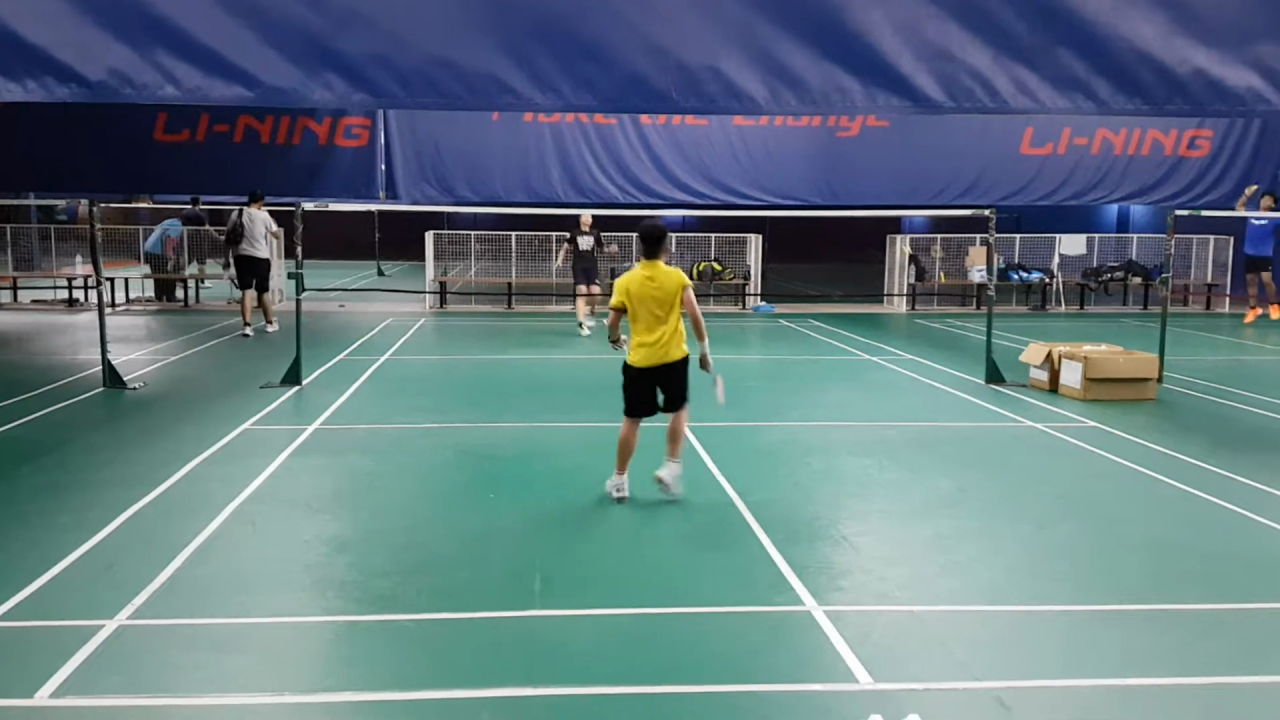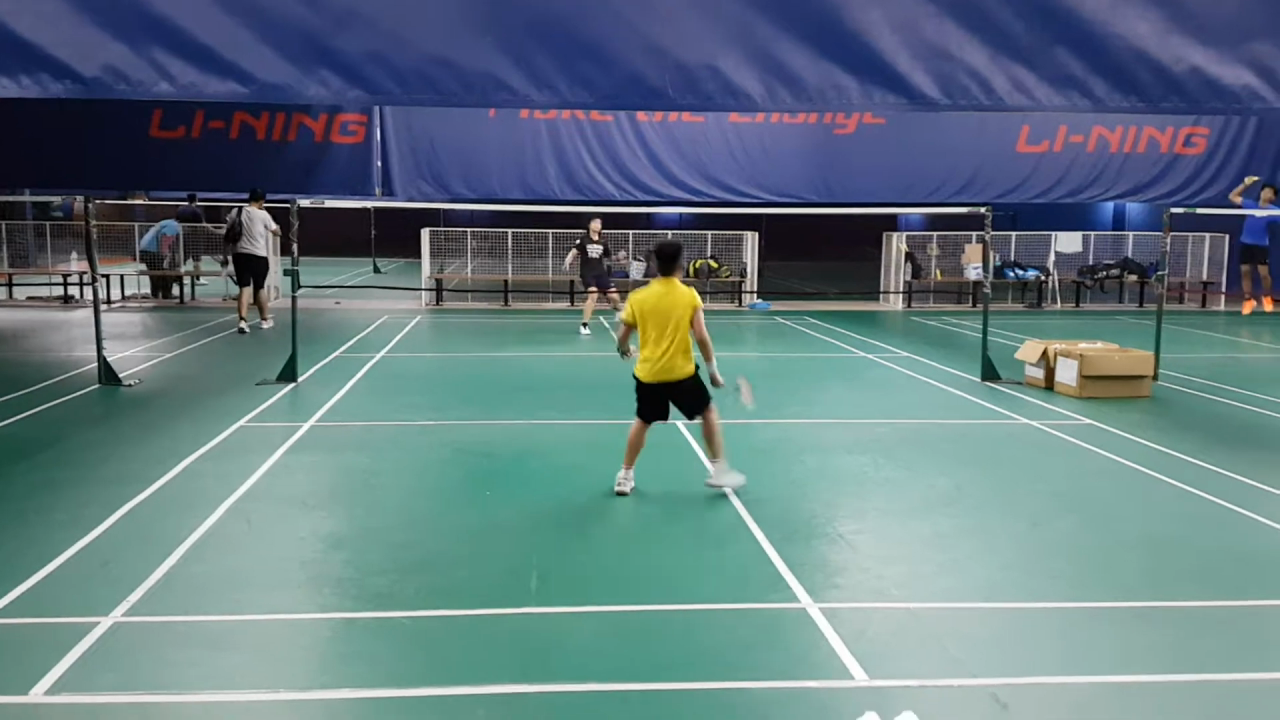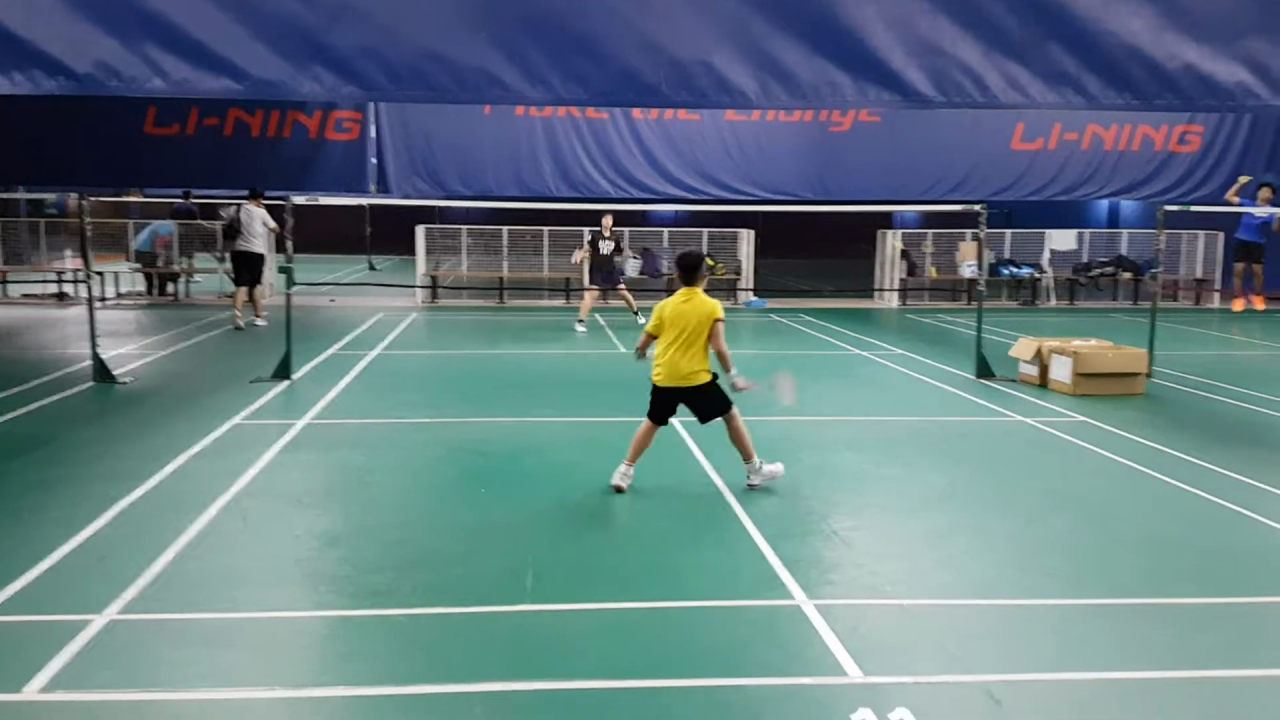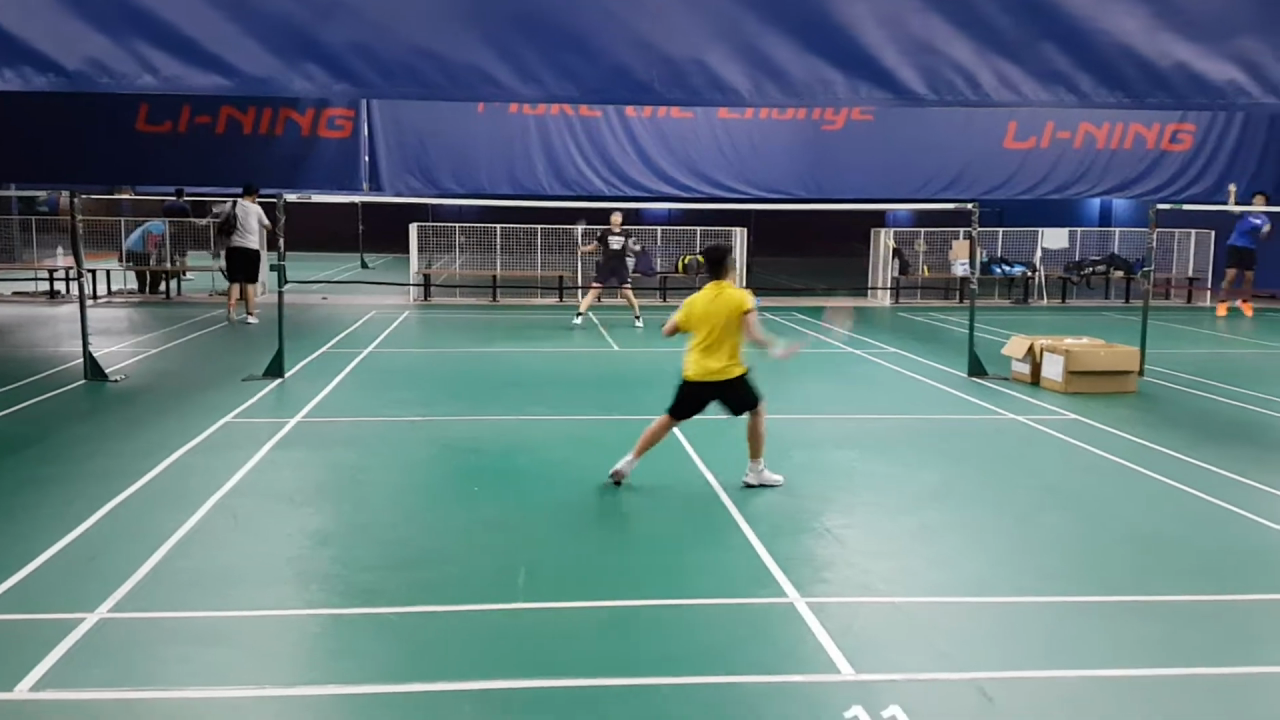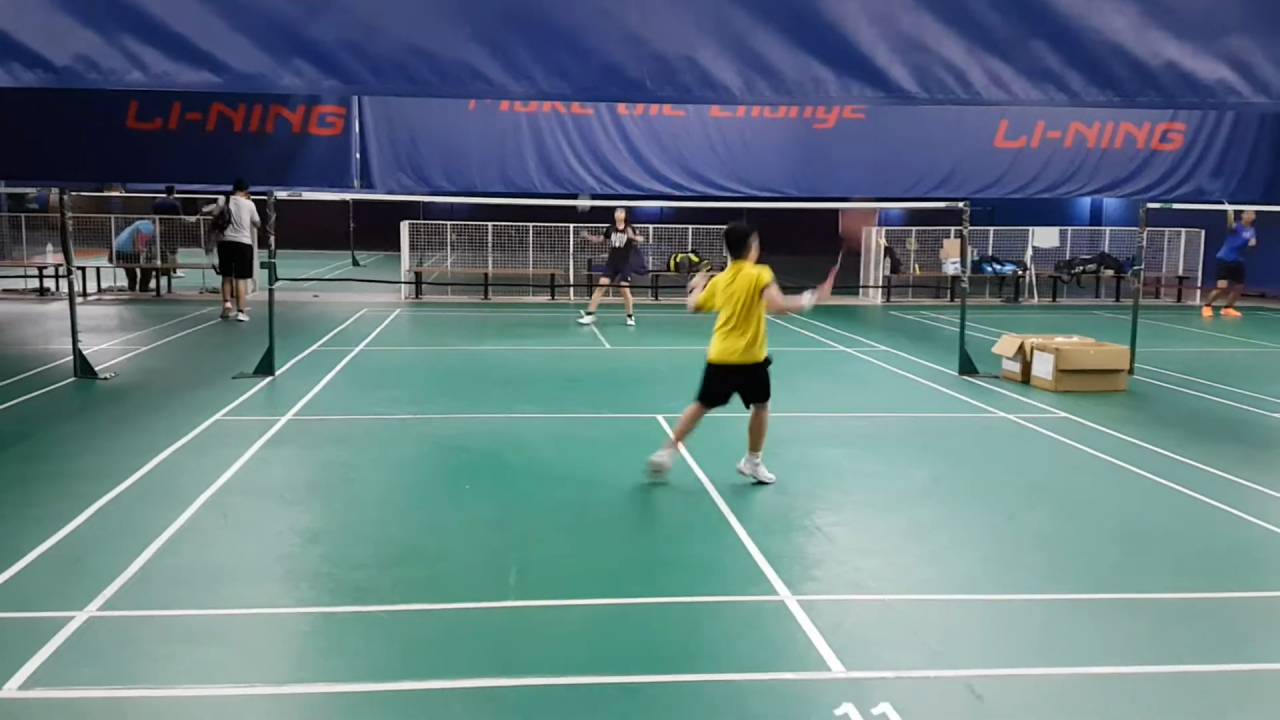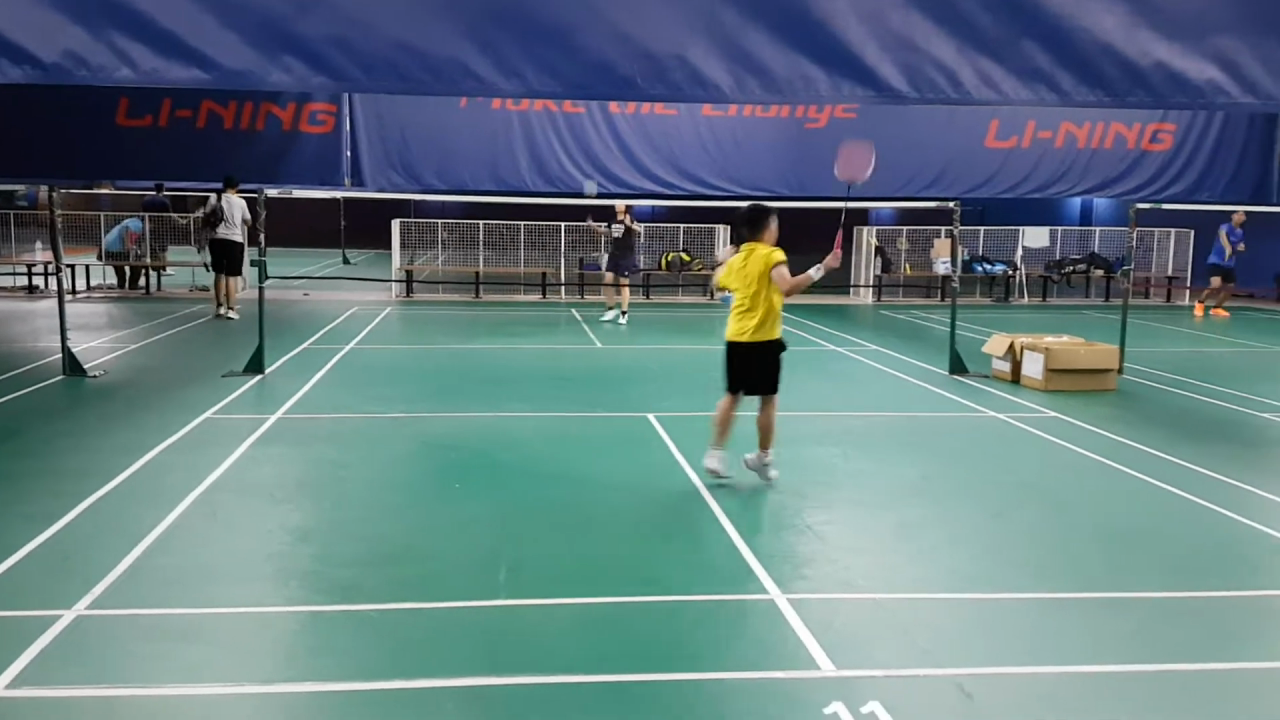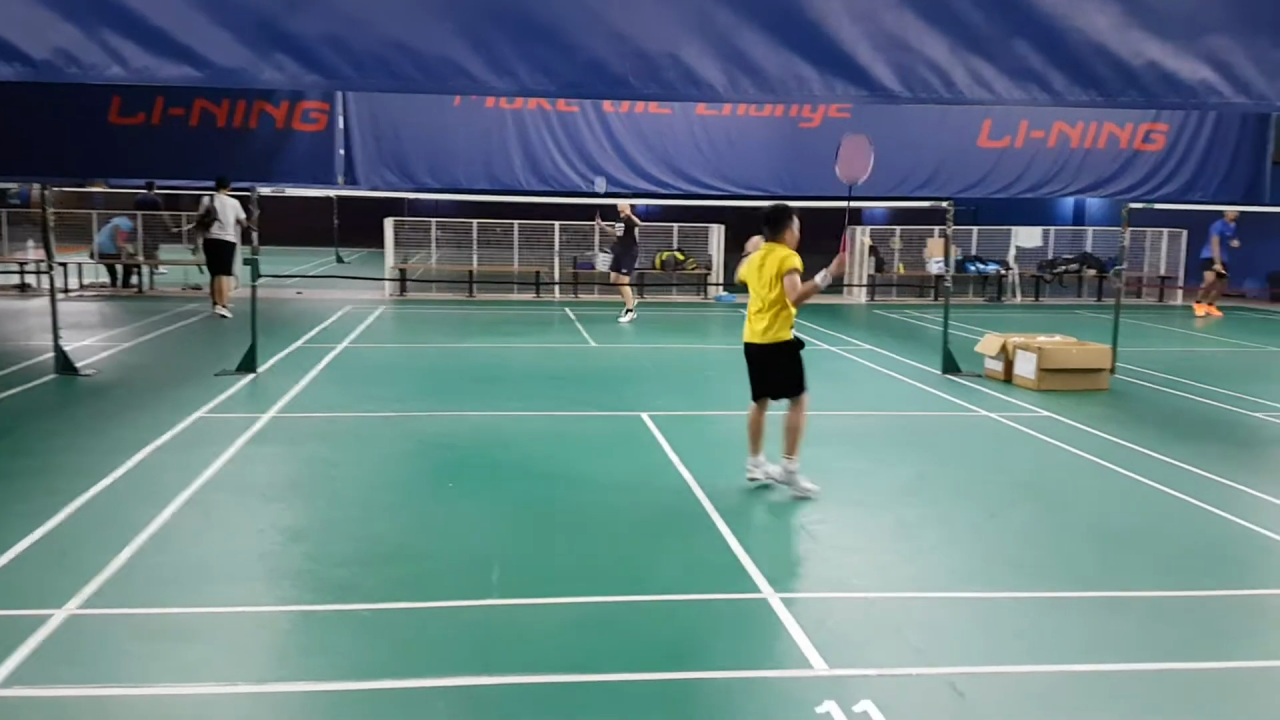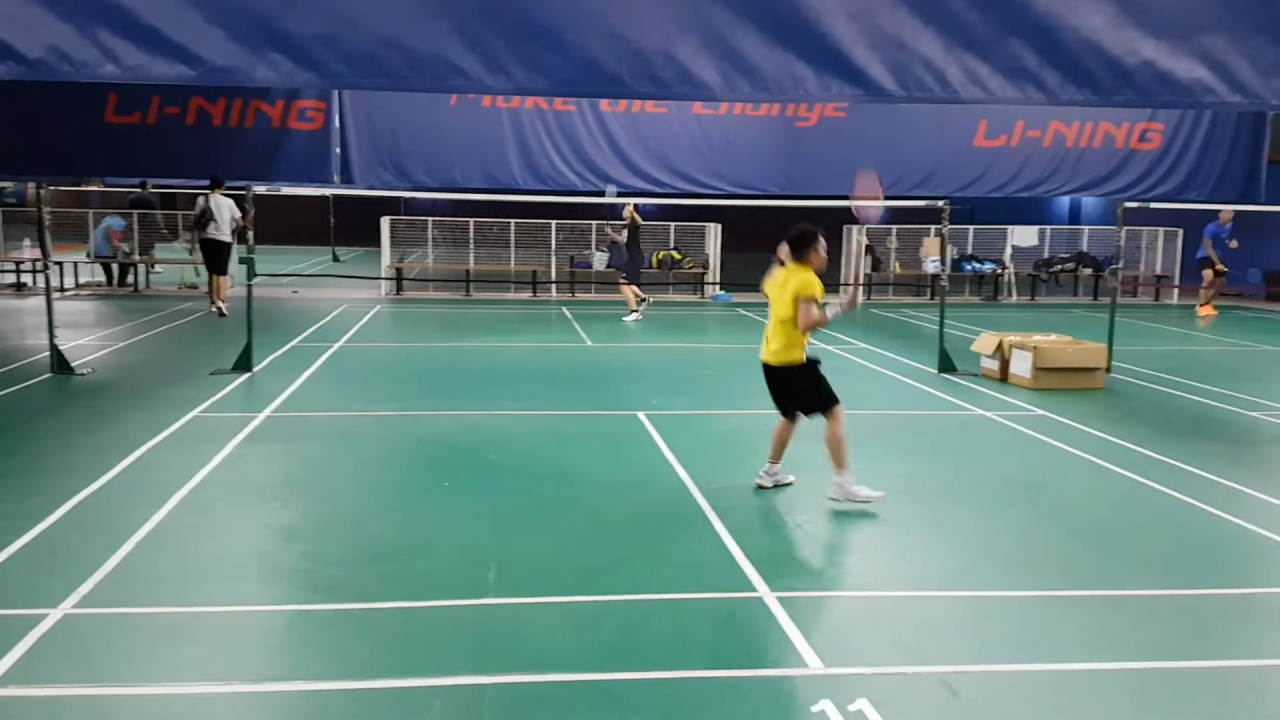
dt=0.1s
person 1, frame 1
left shoulder: (625, 282)
right shoulder: (677, 278)
left elbow: (613, 323)
right elbow: (695, 315)
left wrist: (614, 338)
right wrist: (704, 350)
left hip: (639, 361)
right hip: (672, 358)
left knee: (632, 420)
right knee: (679, 411)
left ankle: (619, 481)
right ankle: (671, 468)
person 1, frame 2
left shoulder: (639, 298)
right shoulder: (690, 296)
left elbow: (622, 337)
right elbow: (702, 337)
left wrist: (624, 350)
right wrist: (712, 370)
left hip: (648, 375)
right hip: (681, 373)
left knee: (643, 422)
right knee: (708, 413)
left ankle: (624, 477)
right ankle: (719, 470)
person 1, frame 3
left shoulder: (664, 307)
right shoulder: (712, 306)
left elbow: (643, 345)
right elbow: (719, 349)
left wrist: (641, 352)
right wrist: (733, 377)
left hip: (664, 379)
right hip: (697, 380)
left knee: (652, 423)
right knee: (731, 415)
left ankle: (625, 472)
right ankle: (755, 470)
person 1, frame 4
left shoulder: (694, 301)
right shoulder: (741, 297)
left elbow: (668, 331)
right elbow: (753, 335)
left wrist: (676, 318)
right wrist: (777, 348)
left hip: (694, 375)
right hip: (728, 375)
left knee: (670, 420)
right knee: (756, 411)
left ankle: (628, 463)
right ankle: (756, 470)
person 1, frame 5
left shoulder: (718, 282)
right shoulder: (759, 274)
left elbow: (693, 306)
right elbow: (776, 305)
left wrist: (696, 287)
right wrist: (809, 299)
left hip: (720, 358)
right hip: (751, 358)
left knee: (701, 406)
right knee: (761, 407)
left ankle: (666, 453)
right ankle: (752, 463)
person 1, frame 6
left shoulder: (733, 261)
right shoulder: (771, 255)
left elbow: (718, 281)
right elbow: (786, 288)
right wrist: (819, 270)
left hip: (735, 339)
right hip: (763, 339)
left knee: (732, 397)
right knee: (767, 400)
left ankle: (715, 454)
right ankle: (762, 458)
person 1, frame 7
left shoulder: (755, 258)
right shoulder: (788, 258)
left elbow: (740, 275)
right elbow: (794, 297)
right wrist: (826, 277)
left hip: (752, 341)
right hip: (777, 341)
left knee: (760, 402)
right knee: (798, 401)
left ankle: (755, 464)
right ankle: (789, 468)
person 1, frame 8
left shoulder: (780, 275)
right shoulder: (808, 281)
left elbow: (766, 288)
right elbow: (807, 323)
left wrist: (780, 261)
right wrist: (837, 310)
left hip: (772, 359)
right hip: (791, 361)
left knee: (792, 416)
right knee: (835, 414)
left ankle: (770, 472)
right ankle: (842, 483)
